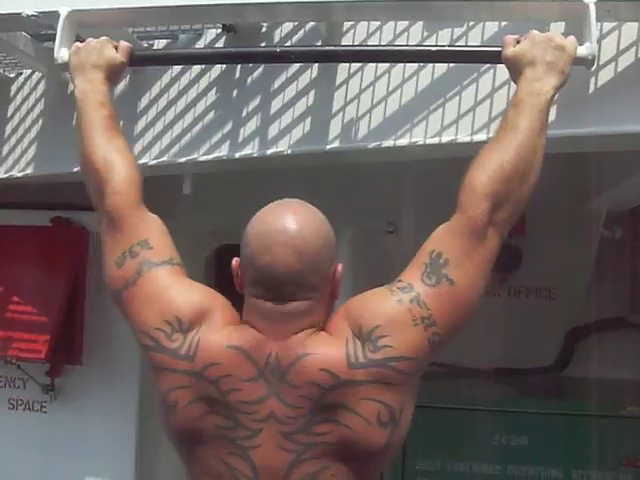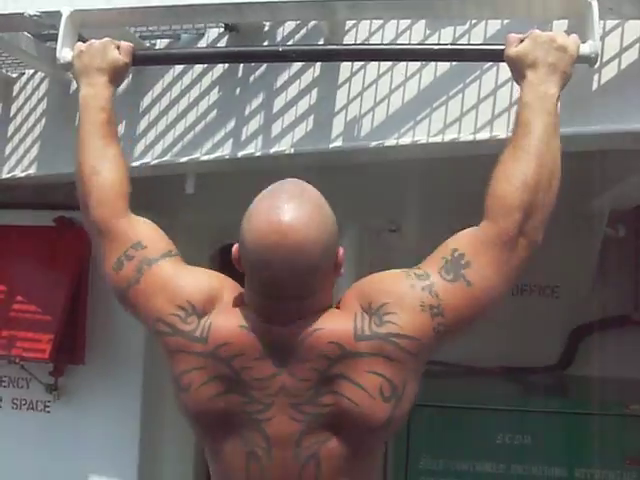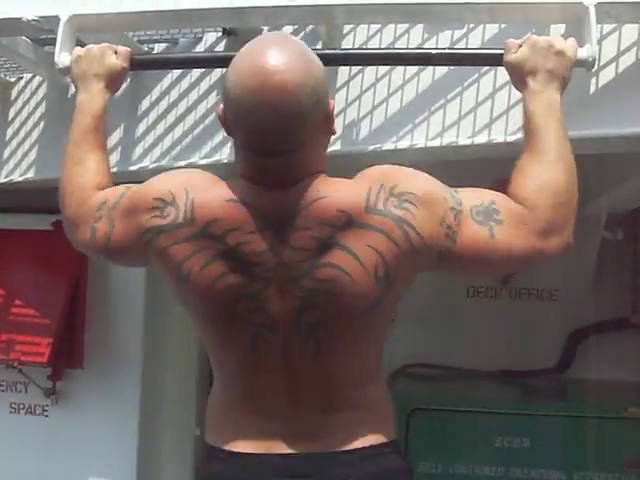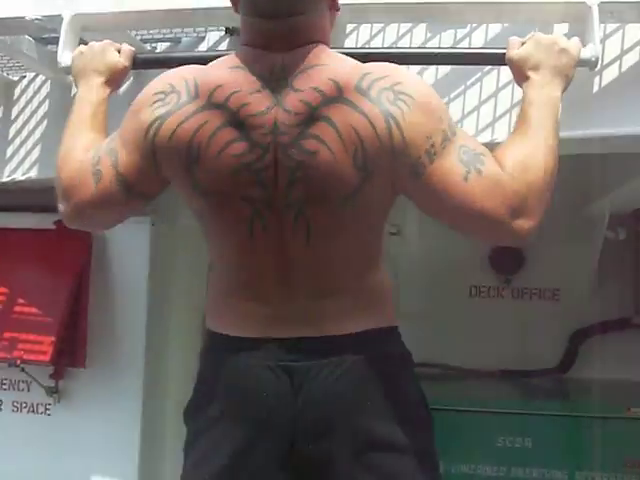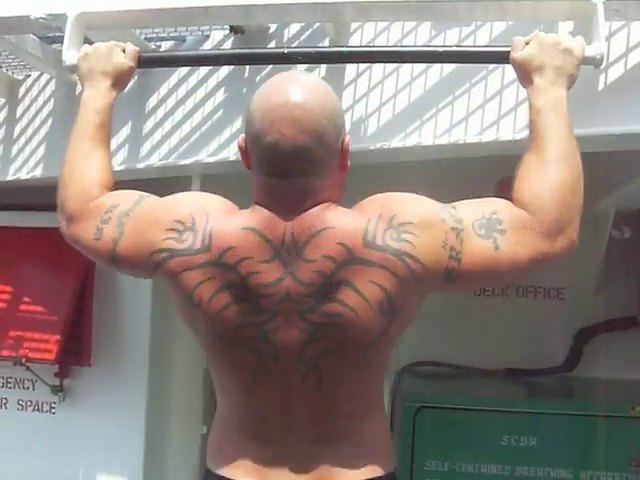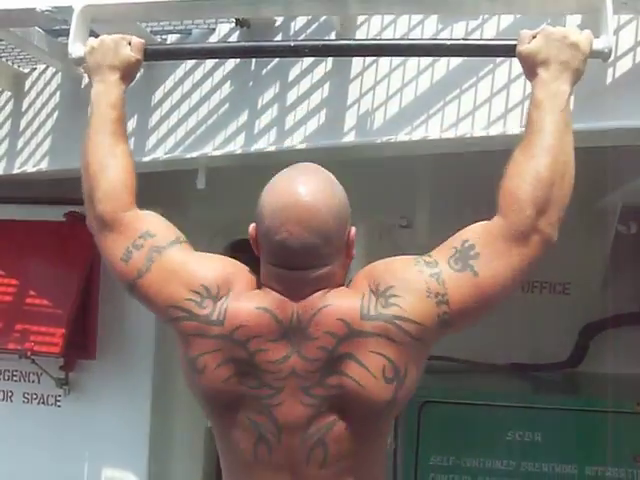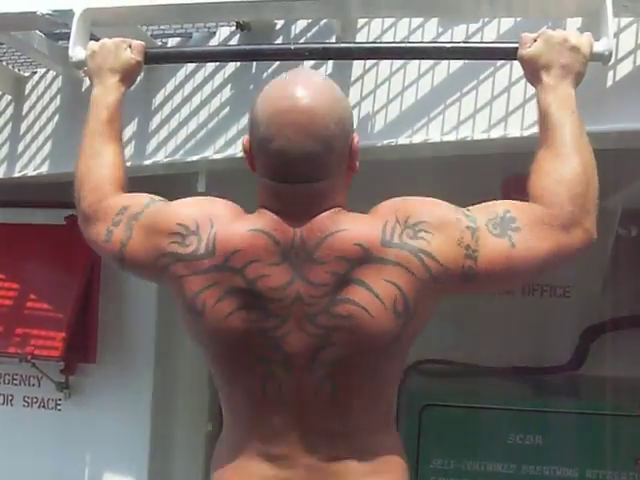
dt=0.3s
person 1, frame 1
left shoulder: (188, 345)
right shoulder: (376, 353)
left elbow: (118, 203)
right elbow: (485, 212)
left wrist: (92, 82)
right wrist: (537, 84)
person 1, frame 2
left shoulder: (196, 321)
right shoulder: (387, 325)
left elbow: (105, 215)
right elbow: (514, 221)
left wrist: (95, 86)
right wrist: (540, 84)
person 1, frame 3
left shoulder: (179, 207)
right shoulder: (388, 206)
left elbow: (81, 217)
right elbow: (546, 226)
left wrist: (93, 91)
right wrist: (542, 90)
person 1, frame 4
left shoulder: (175, 102)
right shoulder: (388, 99)
left elbow: (77, 197)
right elbow: (517, 209)
left wrist: (93, 83)
right wrist: (544, 82)
left hip: (237, 377)
right hip: (357, 376)
person 1, frame 5
left shoulder: (192, 233)
right shoulder: (392, 236)
left elbow: (77, 215)
right elbow: (550, 228)
left wrist: (99, 87)
right wrist: (549, 87)
person 1, frame 6
left shoulder: (210, 309)
right shoulder: (392, 314)
left elbow: (110, 215)
right elbow: (531, 222)
left wrist: (108, 82)
right wrist: (552, 81)
person 1, frame 7
left shoulder: (200, 242)
right shoulder: (406, 244)
left elbow: (97, 211)
right elbow: (568, 221)
left wrist: (107, 85)
right wrist: (556, 84)
